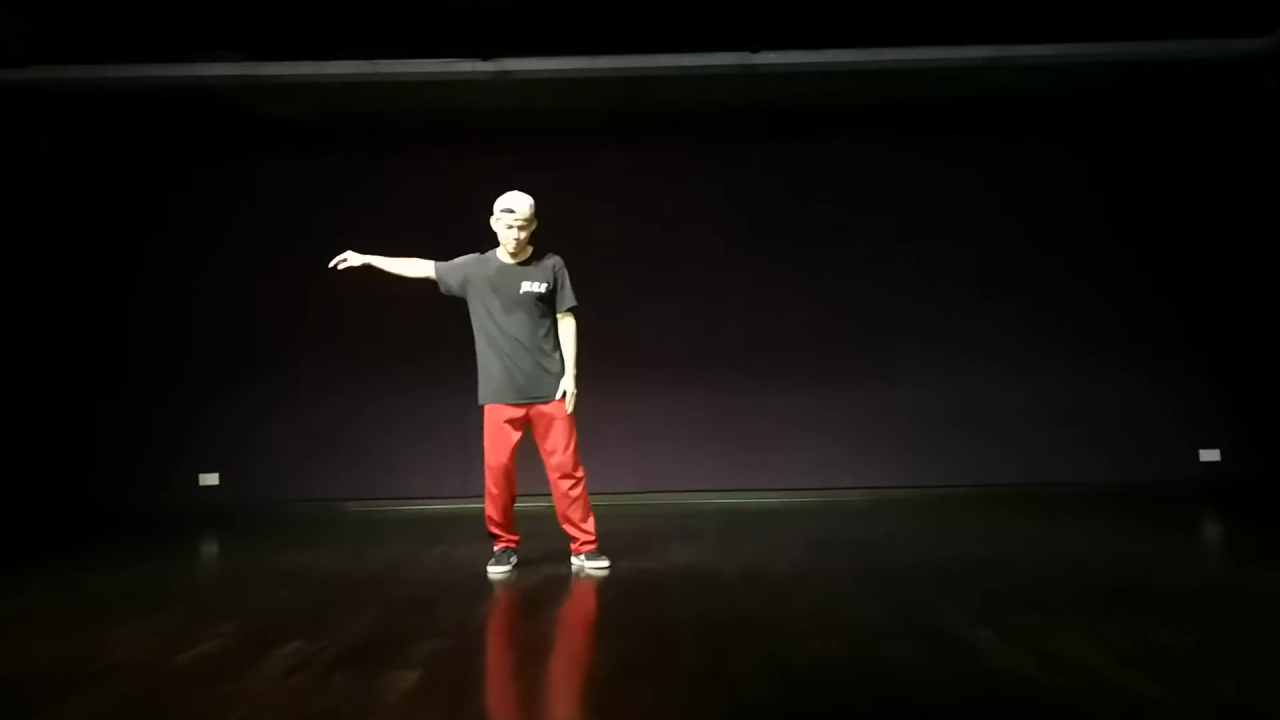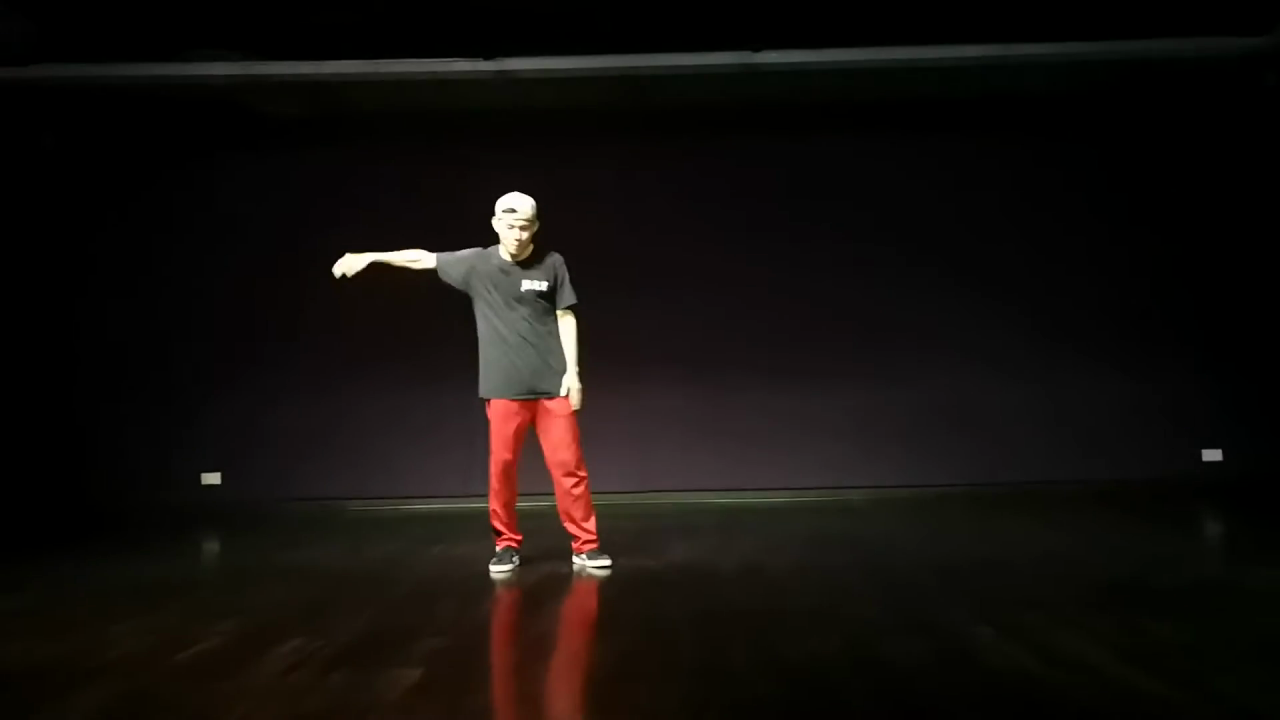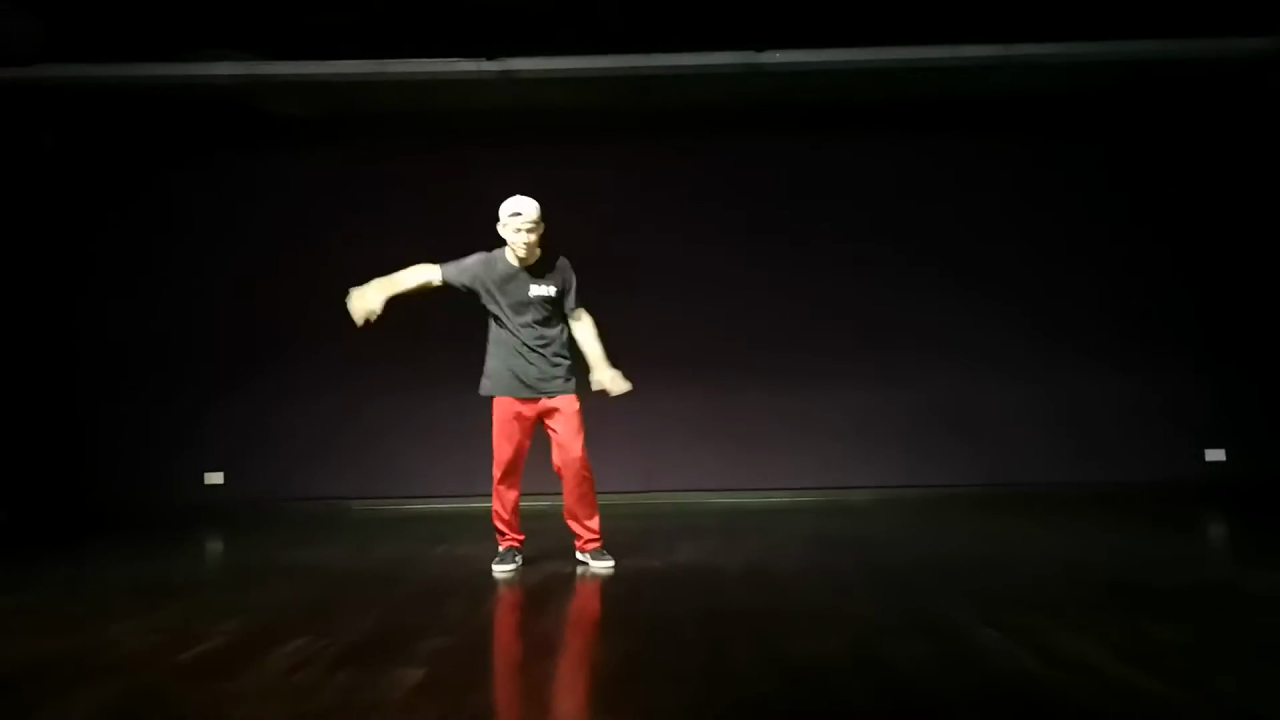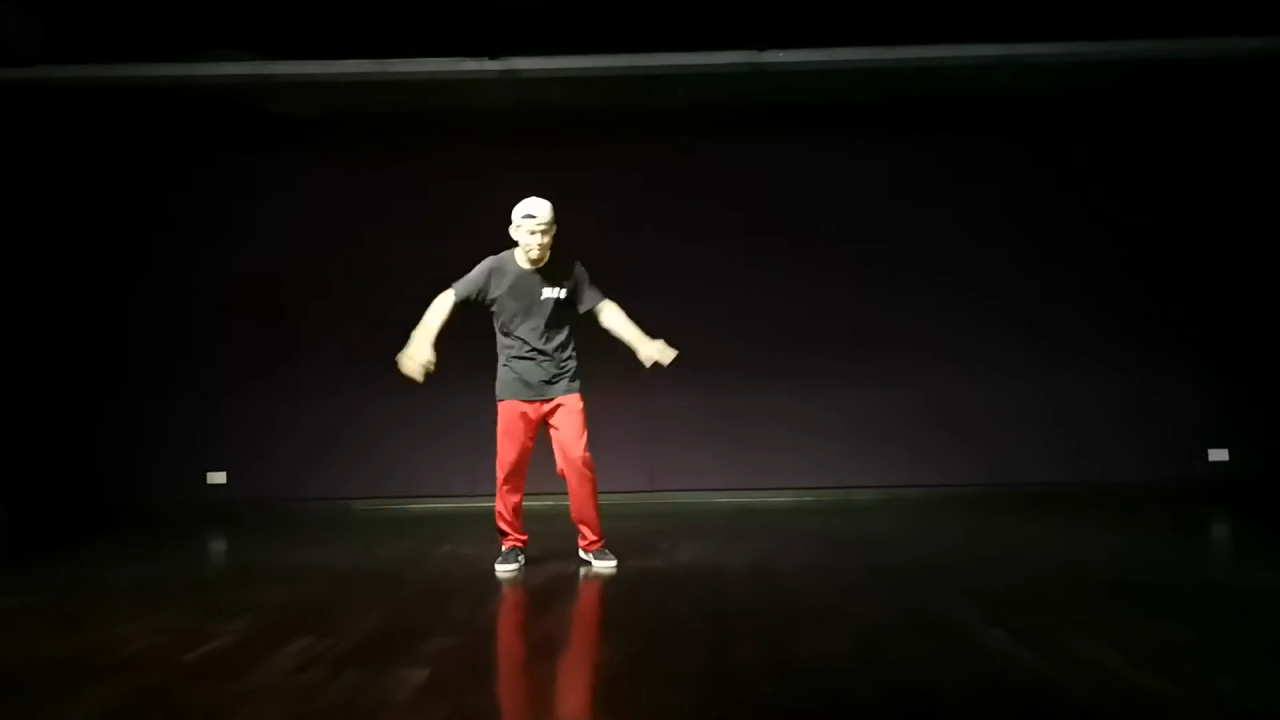
dt=0.1s
person 1, frame 1
left shoulder: (551, 266)
right shoulder: (473, 269)
left elbow: (565, 319)
right elbow: (418, 269)
left wrist: (570, 373)
right wrist: (365, 259)
left hip: (548, 388)
right hip: (500, 391)
left knee: (565, 466)
right knee: (497, 470)
left ankle: (584, 545)
right ankle: (505, 545)
person 1, frame 2
left shoulder: (551, 263)
right shoulder: (475, 263)
left elbow: (565, 317)
right elbow: (421, 259)
left wrist: (572, 370)
right wrist: (368, 256)
left hip: (551, 384)
right hip: (504, 386)
left knee: (568, 463)
right knee: (502, 466)
left ankle: (586, 544)
right ankle: (507, 544)
person 1, frame 3
left shoulder: (559, 268)
right shoulder: (483, 266)
left elbow: (577, 316)
right elbow: (430, 273)
left wrist: (600, 364)
right wrist: (379, 289)
left hip: (559, 383)
right hip: (512, 386)
left knee: (574, 462)
right knee: (506, 468)
left ankle: (589, 543)
right ankle: (510, 544)
person 1, frame 4
left shoulder: (569, 269)
right shoulder: (495, 269)
left elbow: (603, 308)
right elbow: (448, 298)
left wrist: (642, 343)
right wrist: (422, 340)
left hip: (562, 385)
right hip: (516, 385)
left knee: (577, 463)
right knee: (510, 468)
left ankle: (592, 542)
right ankle: (512, 543)
